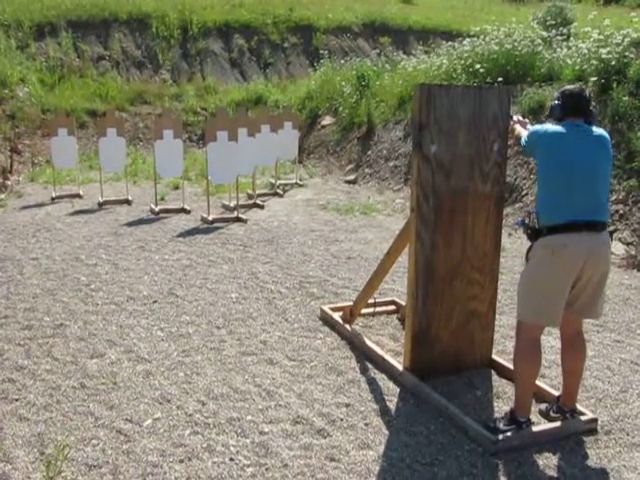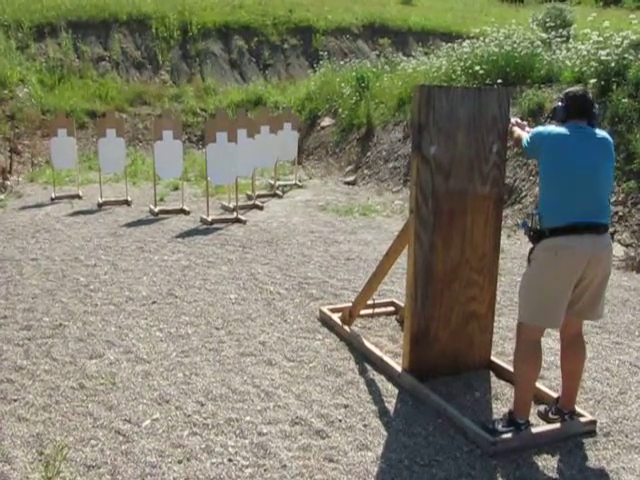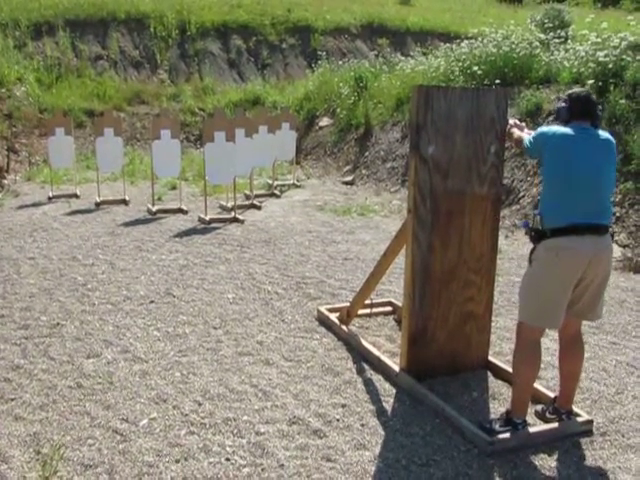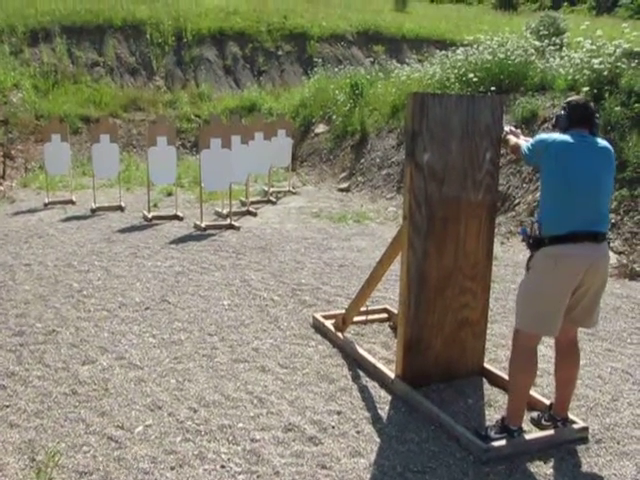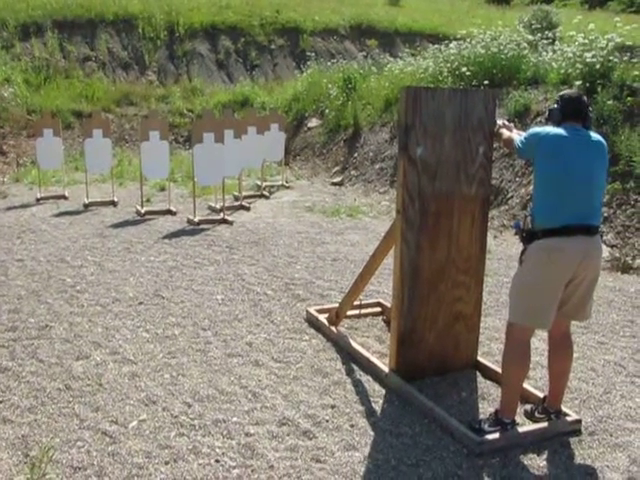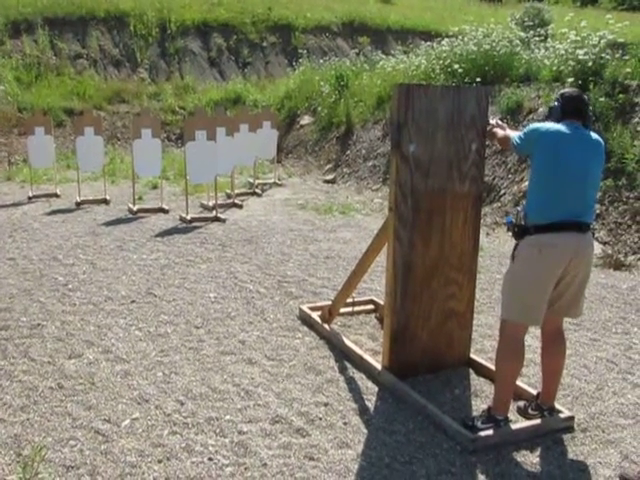
dt=0.4s
person 1, frame 1
left shoulder: (545, 135)
right shoulder: (602, 140)
left elbow: (524, 140)
left wrist: (519, 126)
left hip: (557, 244)
right hip: (597, 242)
left knee: (528, 331)
right knee: (572, 327)
left ankle: (520, 416)
right ankle: (566, 405)
person 1, frame 2
left shoulder: (548, 137)
right shoulder: (604, 142)
left elbow: (524, 142)
left wrist: (517, 129)
left hip: (559, 246)
right hip: (599, 245)
left knee: (529, 332)
right knee: (572, 329)
left ankle: (519, 418)
right ankle: (565, 407)
person 1, frame 3
left shoulder: (552, 137)
right shoulder: (607, 143)
left elbow: (523, 143)
left wrist: (516, 130)
right wrist: (526, 130)
left hip: (560, 246)
right hip: (600, 245)
left knee: (528, 332)
right knee: (571, 329)
left ankle: (516, 417)
right ankle: (563, 407)
person 1, frame 4
left shoulder: (551, 144)
right shoulder: (605, 151)
left elbow: (520, 149)
left wrist: (511, 137)
right wrist: (524, 138)
left hip: (558, 253)
right hip: (597, 253)
left knee: (525, 339)
right knee: (567, 336)
left ankle: (512, 425)
right ankle: (559, 414)
person 1, frame 5
left shoulder: (544, 138)
right shoulder: (598, 145)
left elbow: (513, 143)
left wrist: (503, 131)
right wrist: (516, 131)
left hip: (551, 247)
right hip: (590, 246)
left knee: (518, 332)
right knee: (560, 328)
left ankle: (505, 417)
right ankle: (552, 407)
person 1, frame 6
left shoulder: (543, 133)
right shoulder: (596, 145)
left elbow: (508, 142)
left wrist: (496, 130)
right wrist: (508, 130)
left hip: (542, 243)
right hip: (581, 243)
left knee: (512, 329)
right knee: (552, 325)
left ankle: (498, 414)
right ankle: (545, 404)
